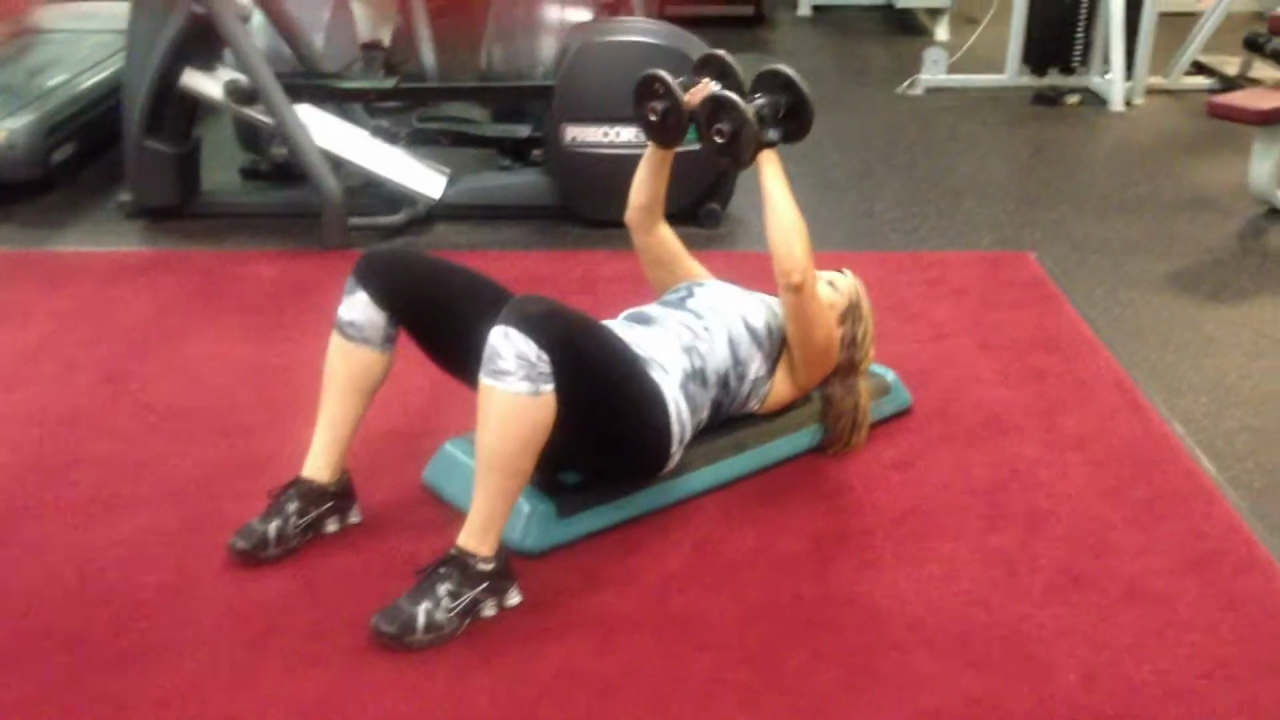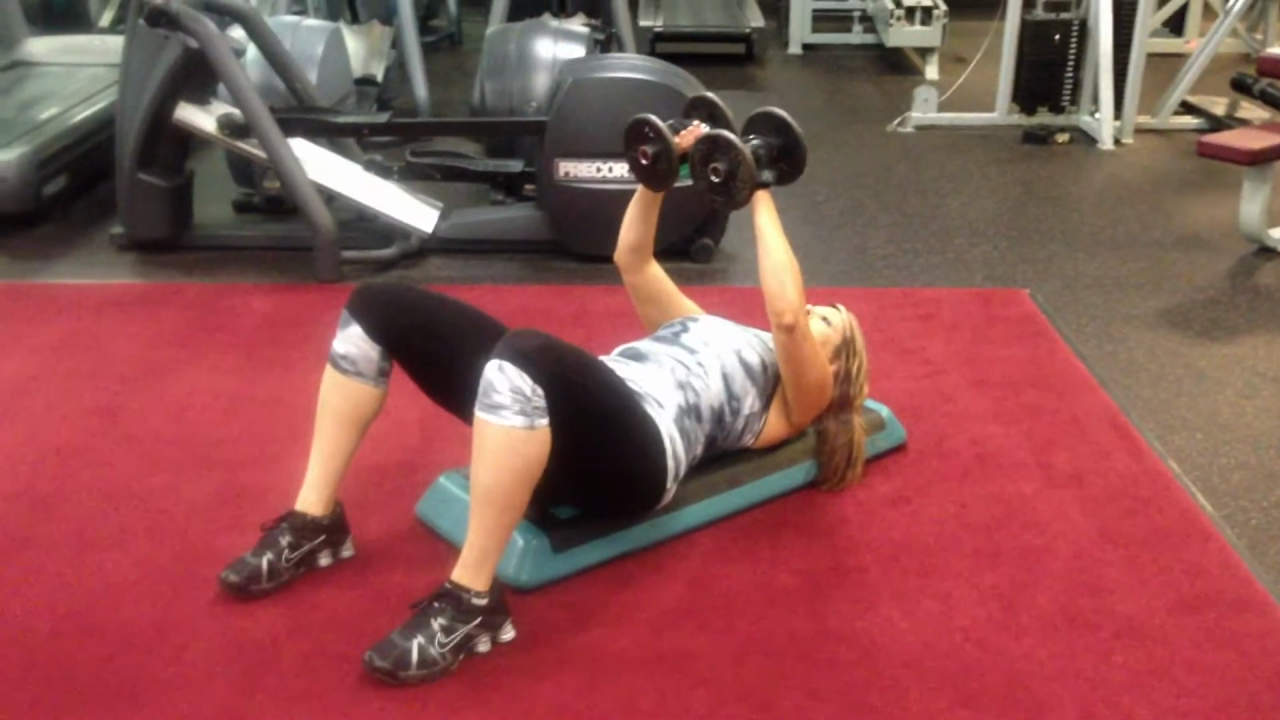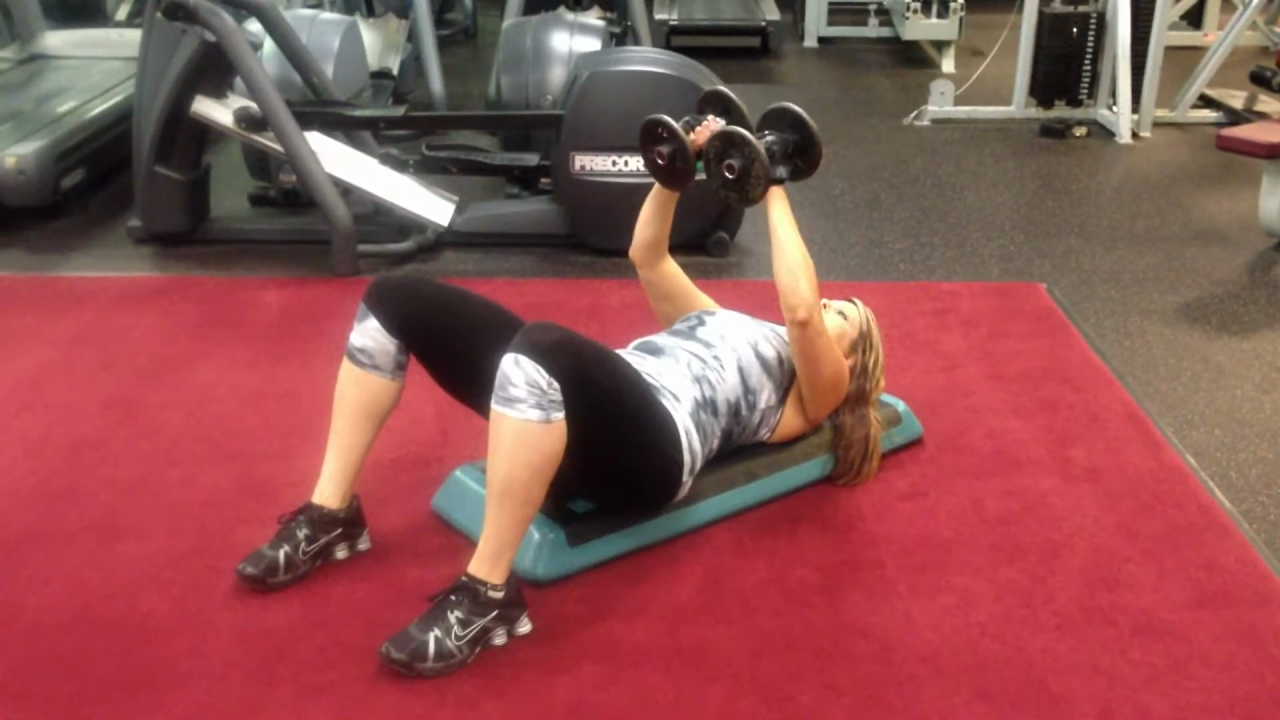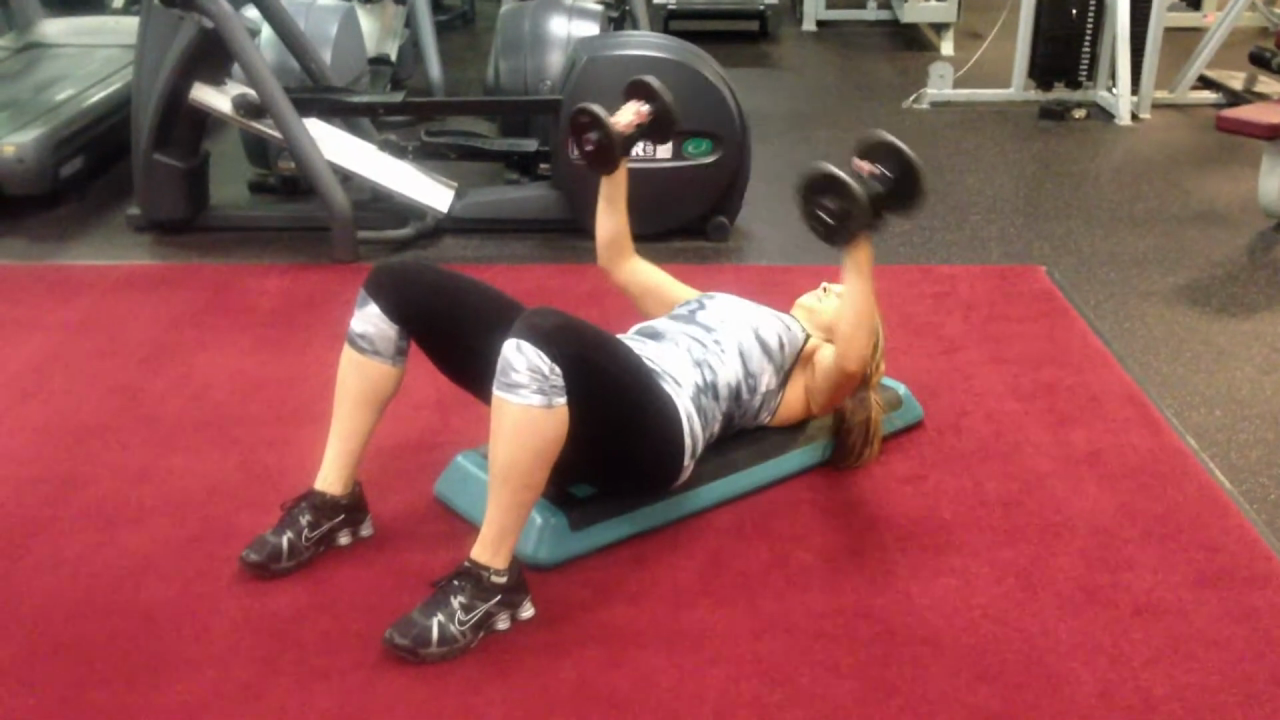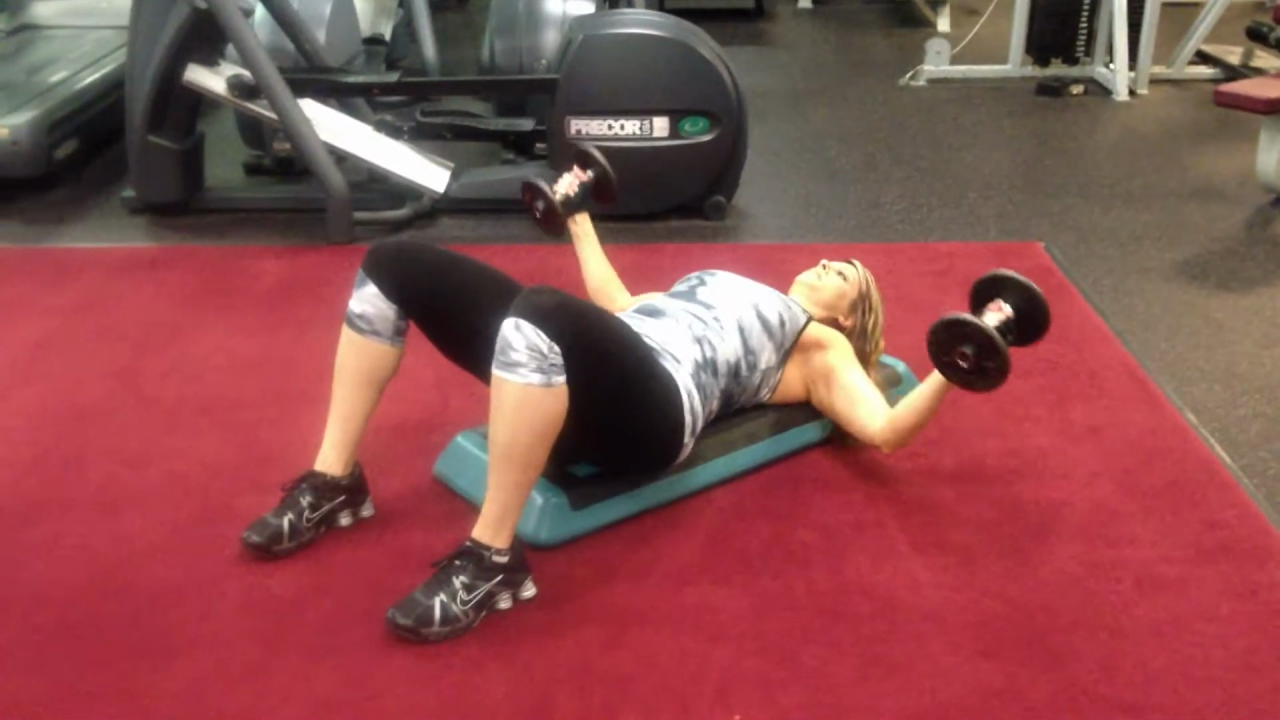
dt=1s
person 1, frame 1
left shoulder: (803, 358)
right shoulder: (720, 296)
left elbow: (794, 275)
right elbow: (644, 223)
left wrist: (767, 156)
left hip: (642, 413)
right hip: (579, 377)
left knee: (528, 320)
right knee: (383, 274)
left ankle: (477, 566)
right ankle: (321, 488)
person 1, frame 2
left shoulder: (798, 395)
right shoulder: (713, 331)
left elbow: (785, 314)
right elbow: (634, 262)
left wrist: (760, 197)
left hip: (638, 448)
right hip: (572, 411)
left knee: (526, 352)
right knee: (379, 306)
left ankle: (472, 601)
right ankle: (314, 522)
person 1, frame 3
left shoulder: (816, 390)
right shoulder: (726, 325)
left elbow: (801, 309)
right elbow: (649, 258)
left wrist: (774, 193)
left hip: (655, 442)
right hip: (591, 404)
left knee: (541, 344)
right knee: (396, 297)
left ankle: (487, 594)
right ankle: (331, 514)
person 1, frame 4
left shoulder: (812, 368)
right shoulder: (714, 307)
left elbow: (854, 361)
right elbow: (618, 259)
left wrist: (859, 235)
right wrist: (617, 157)
left hip: (656, 428)
right hip: (584, 389)
left knee: (543, 331)
right knee: (397, 283)
left ankle: (491, 579)
right ankle: (334, 501)
person 1, frame 5
left shoulder: (821, 349)
right shoulder: (730, 291)
left elbow: (883, 428)
right elbow: (614, 304)
right wrist: (577, 217)
left hip: (655, 406)
right hip: (596, 373)
left knee: (541, 312)
right knee: (394, 264)
left ankle: (492, 559)
right ankle: (333, 483)
